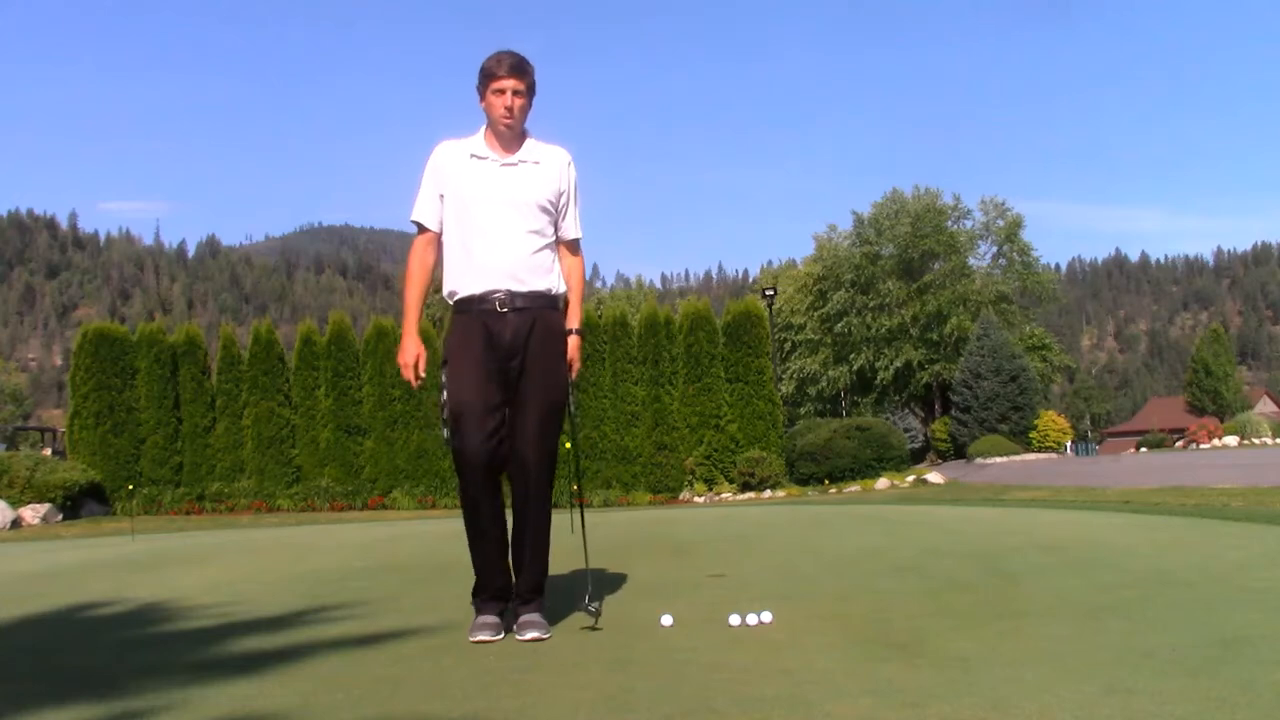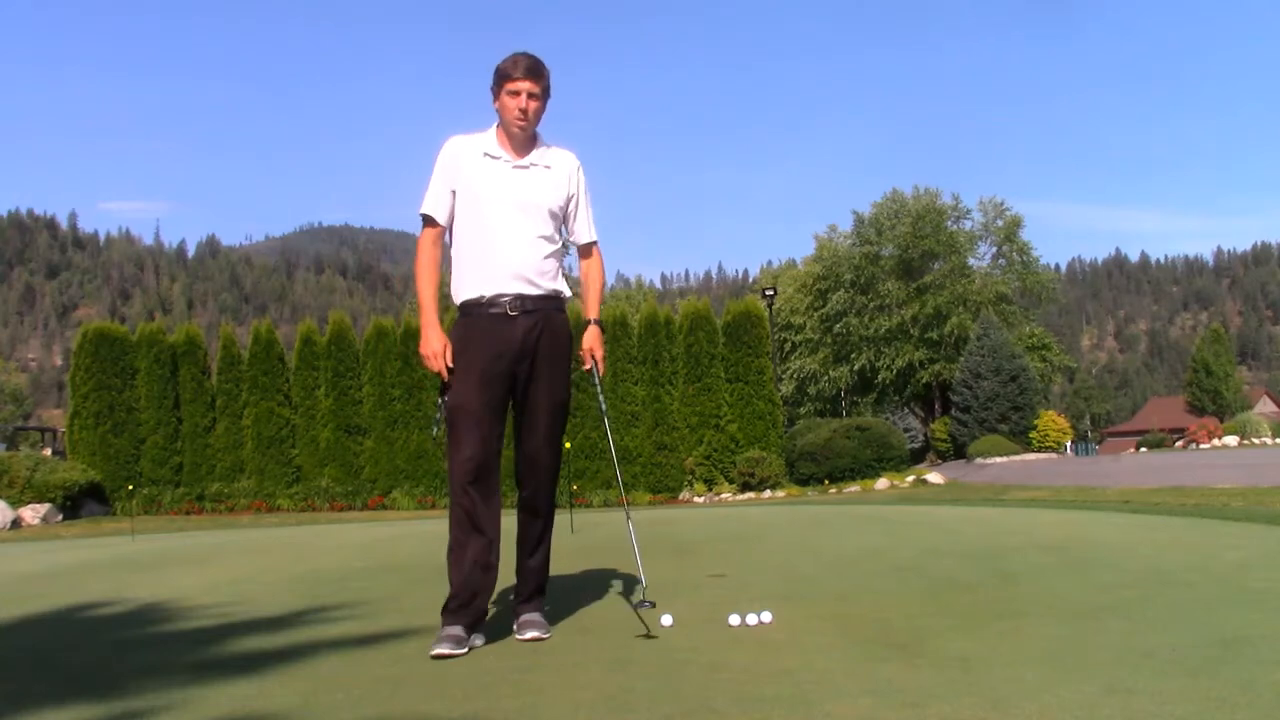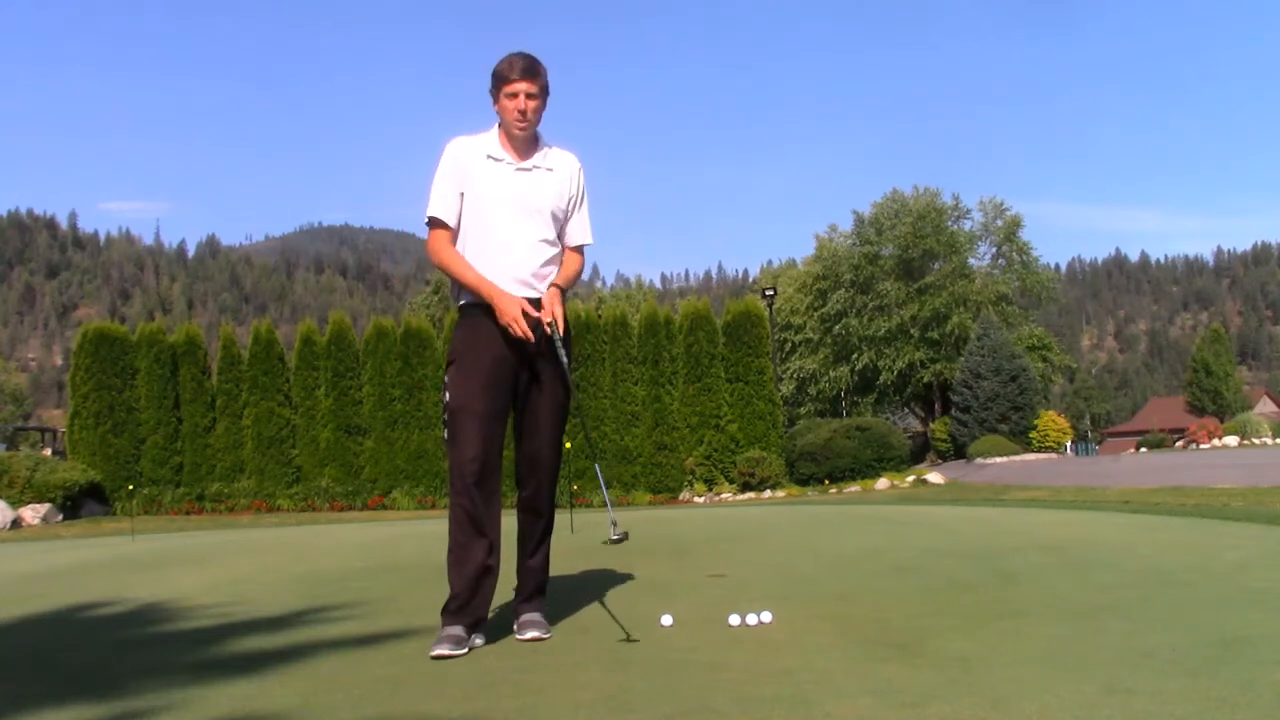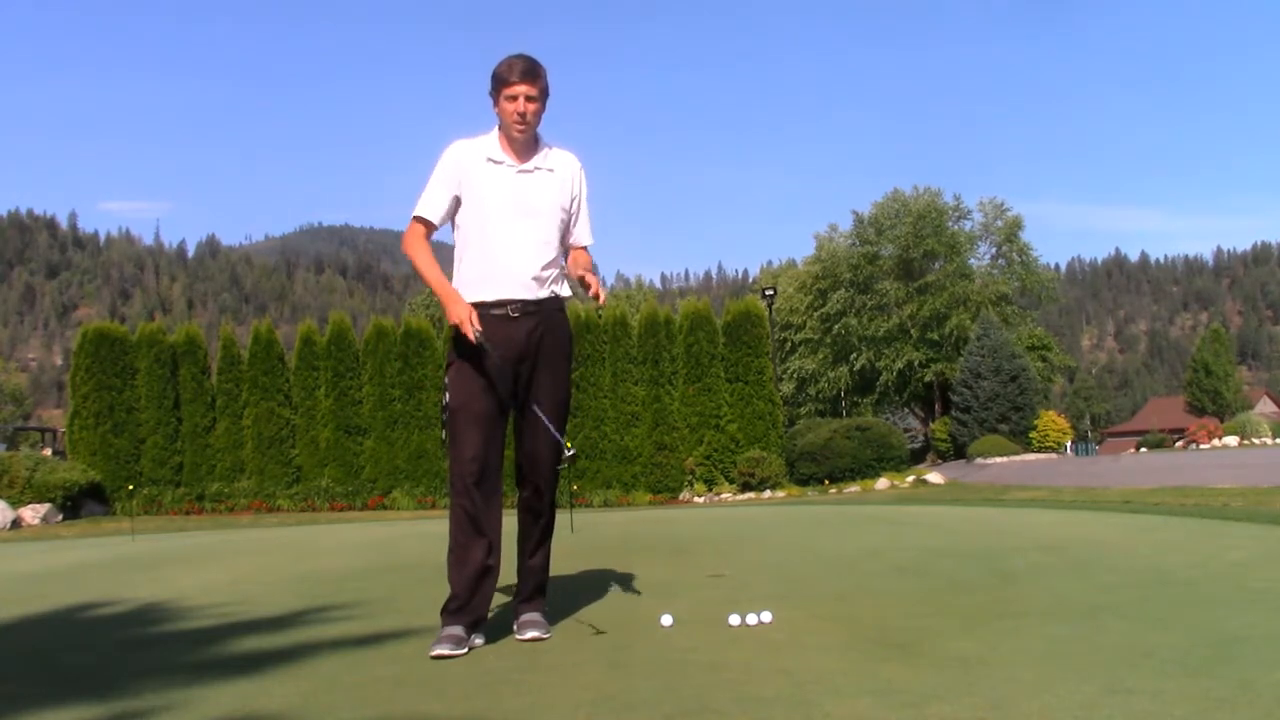
dt=0.5s
person 1, frame 1
left shoulder: (558, 163)
right shoulder: (448, 158)
left elbow: (570, 252)
right elbow: (425, 244)
left wrist: (573, 330)
right wrist: (409, 330)
left hip: (540, 321)
right hip: (473, 321)
left knee: (533, 463)
right knee: (475, 455)
left ankle: (529, 600)
right ankle: (490, 598)
person 1, frame 2
left shoulder: (566, 166)
right shoulder: (459, 153)
left elbow: (588, 252)
right elbow: (430, 239)
left wrist: (593, 323)
right wrist: (430, 323)
left hip: (545, 323)
right hip: (479, 322)
left knee: (540, 465)
right knee: (472, 466)
left ankle: (531, 602)
right ankle: (463, 615)
person 1, frame 3
left shoulder: (566, 166)
right shoulder: (462, 153)
right elbow: (438, 242)
left wrist: (556, 289)
right wrist: (498, 296)
left hip: (544, 326)
right hip: (483, 323)
left knee: (540, 466)
right knee: (472, 466)
left ankle: (530, 602)
right ankle: (464, 614)
person 1, frame 4
left shoulder: (567, 167)
right shoulder: (462, 157)
left elbow: (576, 247)
right elbow: (416, 234)
left wrist: (587, 277)
right wrist: (449, 295)
left hip: (546, 325)
right hip: (479, 324)
left knee: (540, 466)
right knee: (472, 467)
left ankle: (531, 602)
right ankle: (463, 614)
